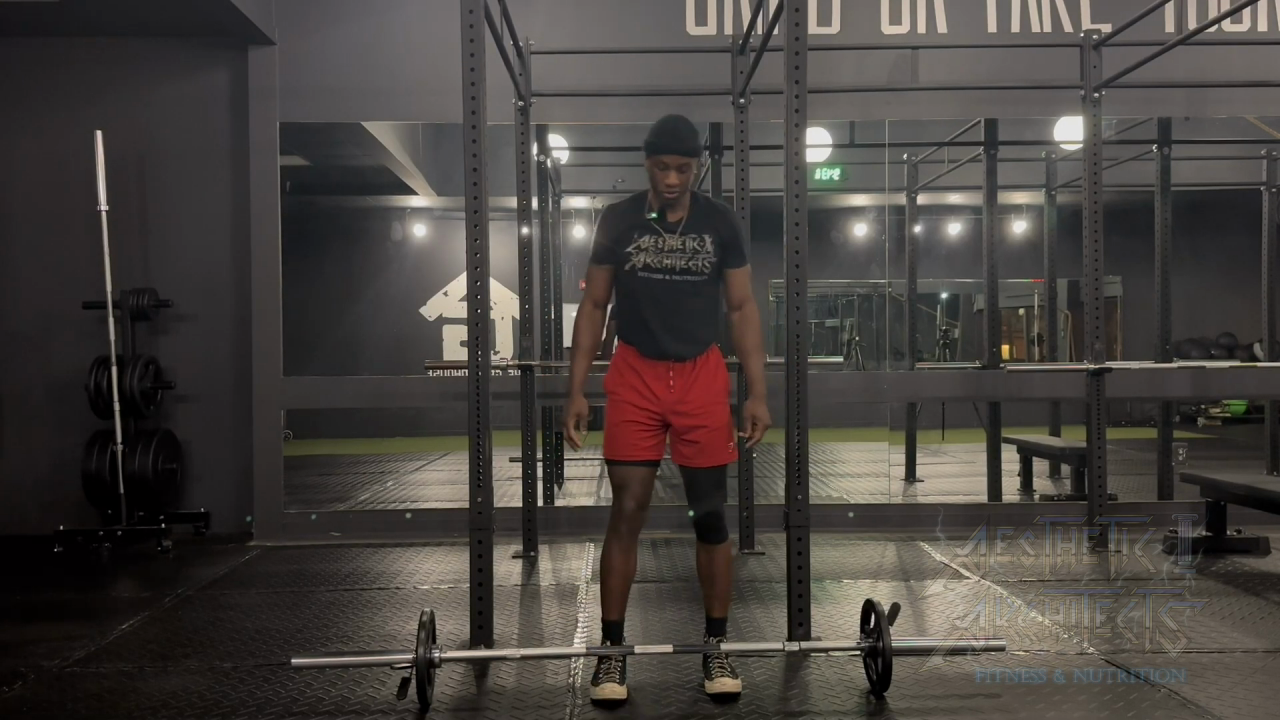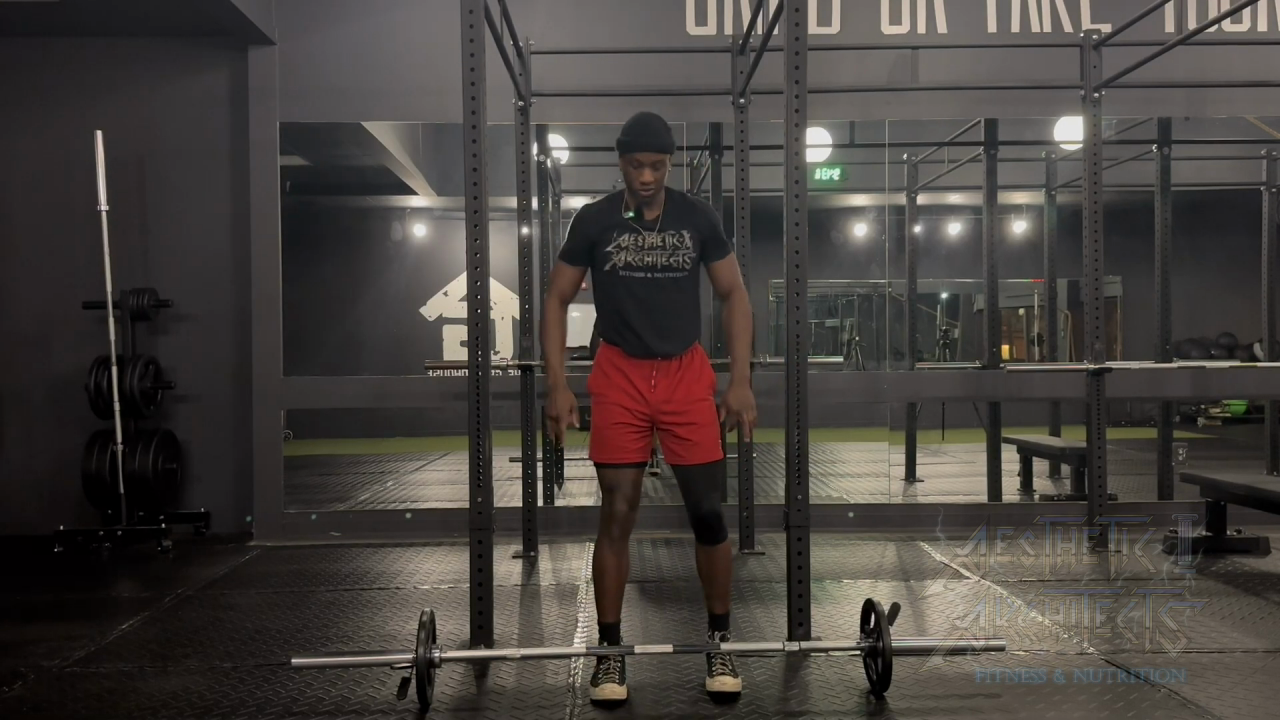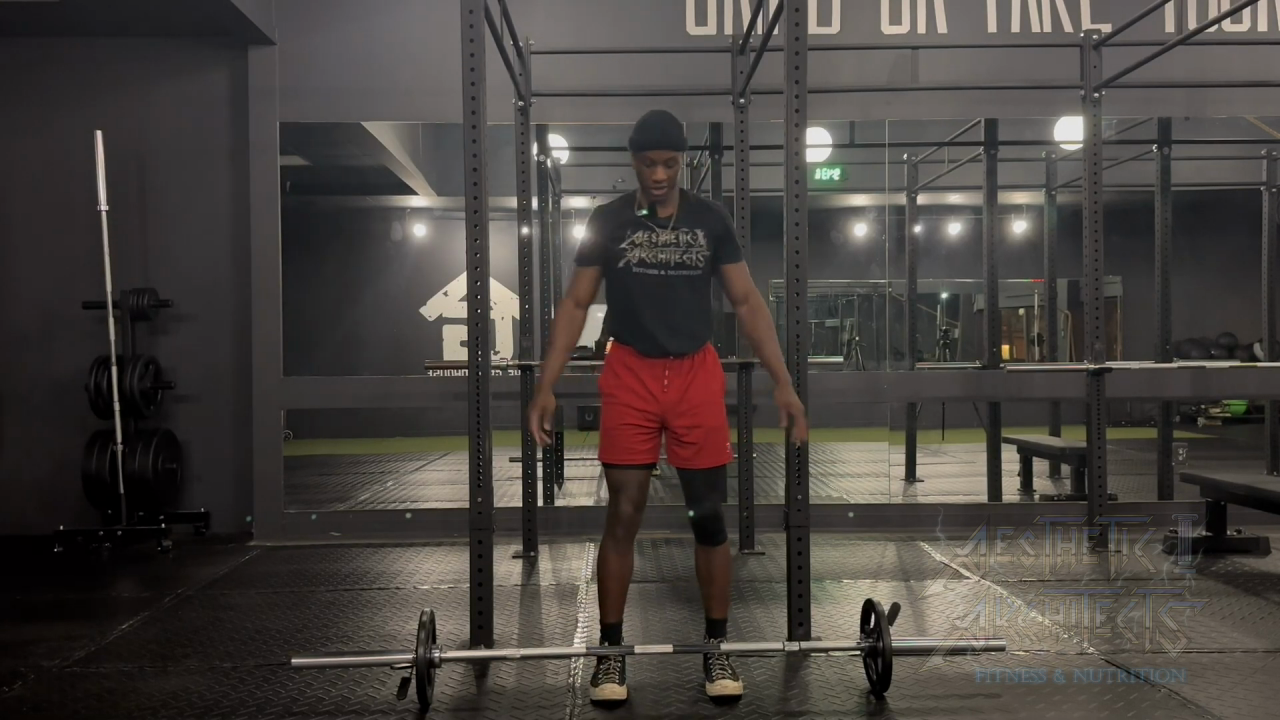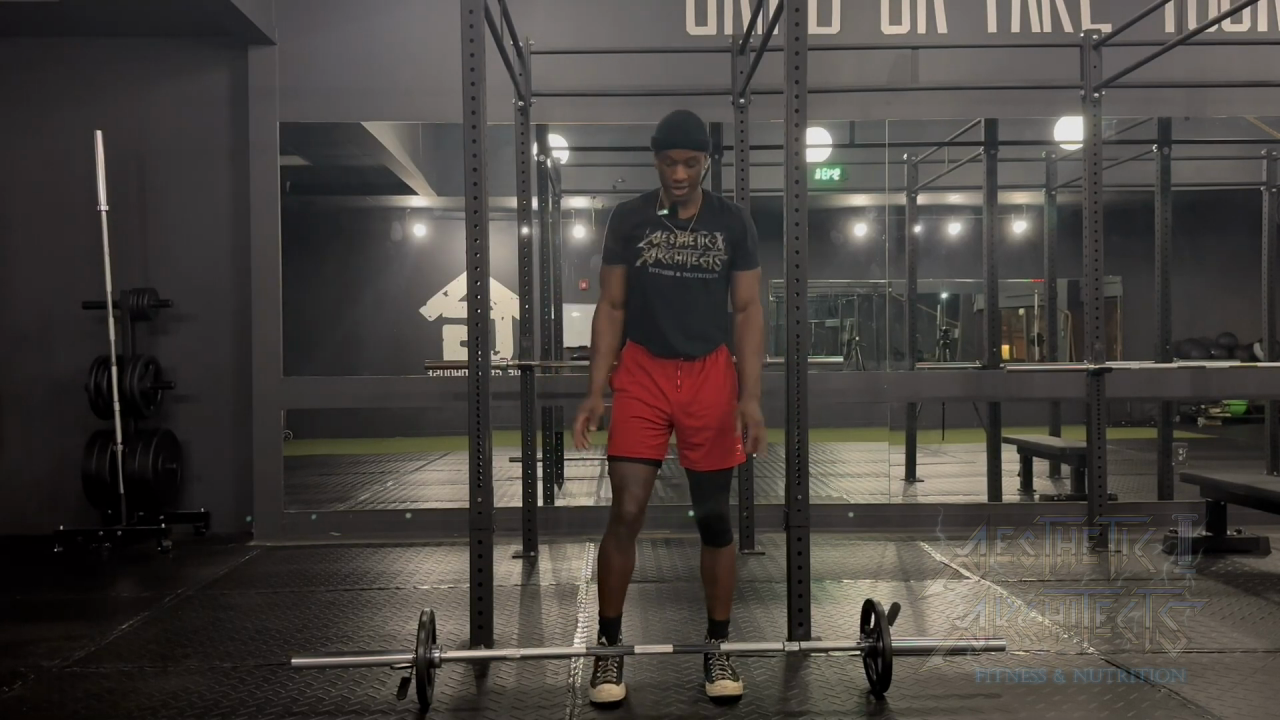
dt=0.3s
person 1, frame 1
left shoulder: (720, 222)
right shoulder: (616, 220)
left elbow: (743, 308)
right elbow: (593, 306)
left wrist: (757, 393)
right wrist: (576, 390)
left hip: (702, 377)
right hip: (634, 379)
left knee: (710, 515)
right knee: (627, 514)
left ankle: (715, 646)
right ankle: (612, 649)
person 1, frame 2
left shoulder: (697, 216)
right shoulder: (593, 221)
left elbow: (734, 295)
right elbow: (556, 301)
left wrist: (741, 380)
right wrist: (557, 384)
left hip: (687, 376)
right hip: (619, 378)
left knee: (707, 513)
right knee: (617, 516)
left ankle: (718, 640)
right ankle: (610, 649)
person 1, frame 3
left shoulder: (711, 219)
right shoulder: (607, 220)
left elbow: (747, 303)
right elbow: (575, 306)
left wrist: (783, 383)
right wrist: (546, 386)
left hip: (697, 377)
right hip: (629, 378)
left knee: (708, 517)
right knee: (622, 517)
left ankle: (716, 647)
right ankle: (611, 650)
person 1, frame 4
left shoulder: (733, 222)
right shoulder: (628, 219)
left elbow: (747, 311)
right elbow: (611, 308)
left wrist: (750, 394)
right wrist: (595, 391)
left hip: (710, 378)
right hip: (642, 376)
left knee: (715, 518)
right knee: (626, 514)
left ankle: (717, 647)
right ankle: (608, 647)
